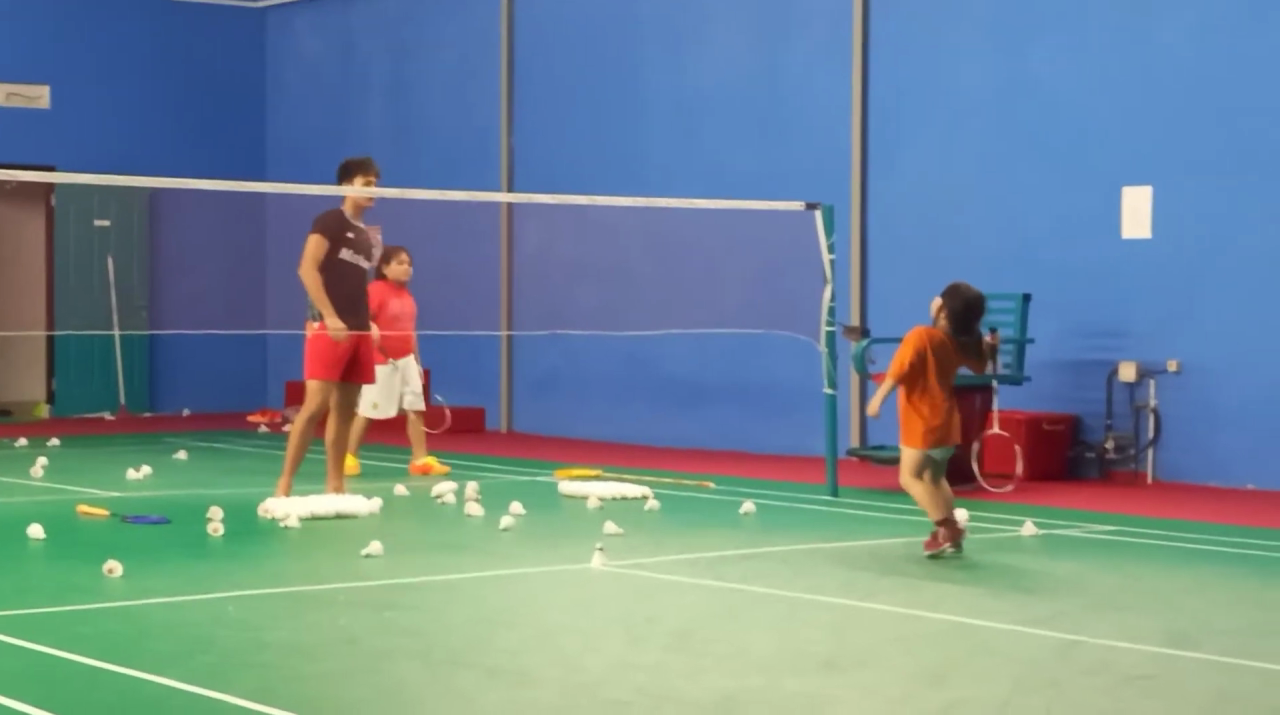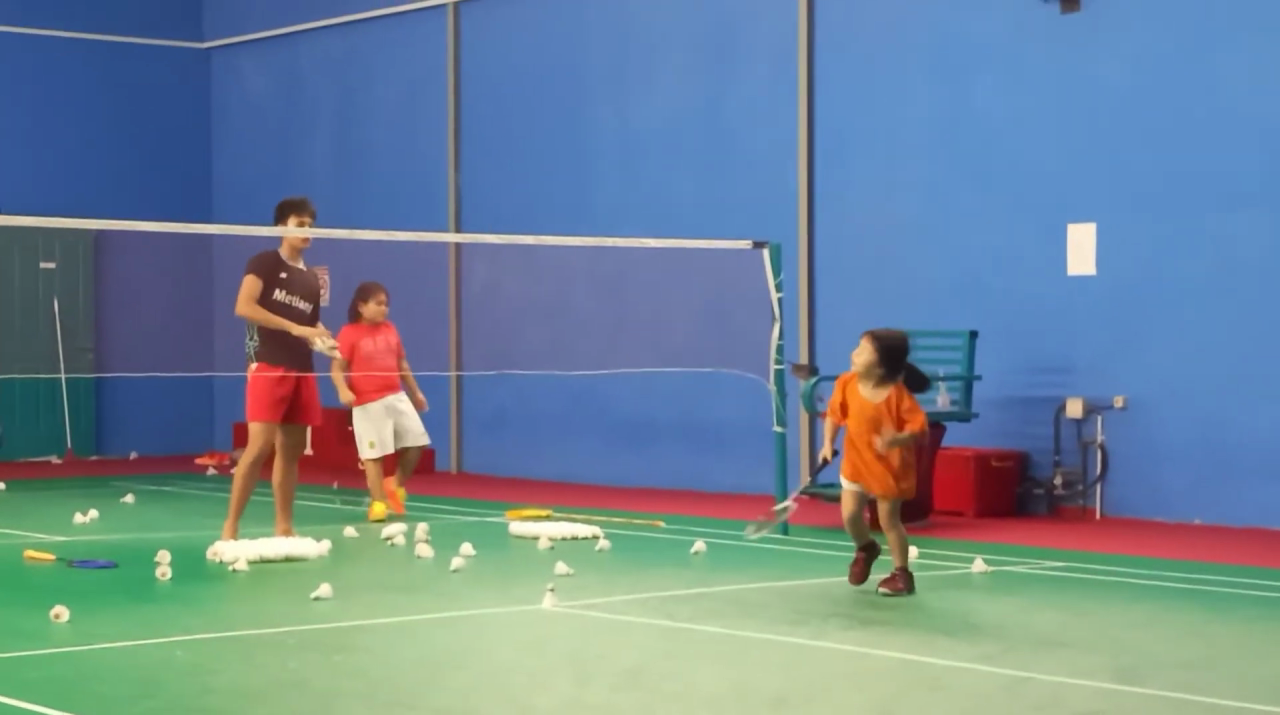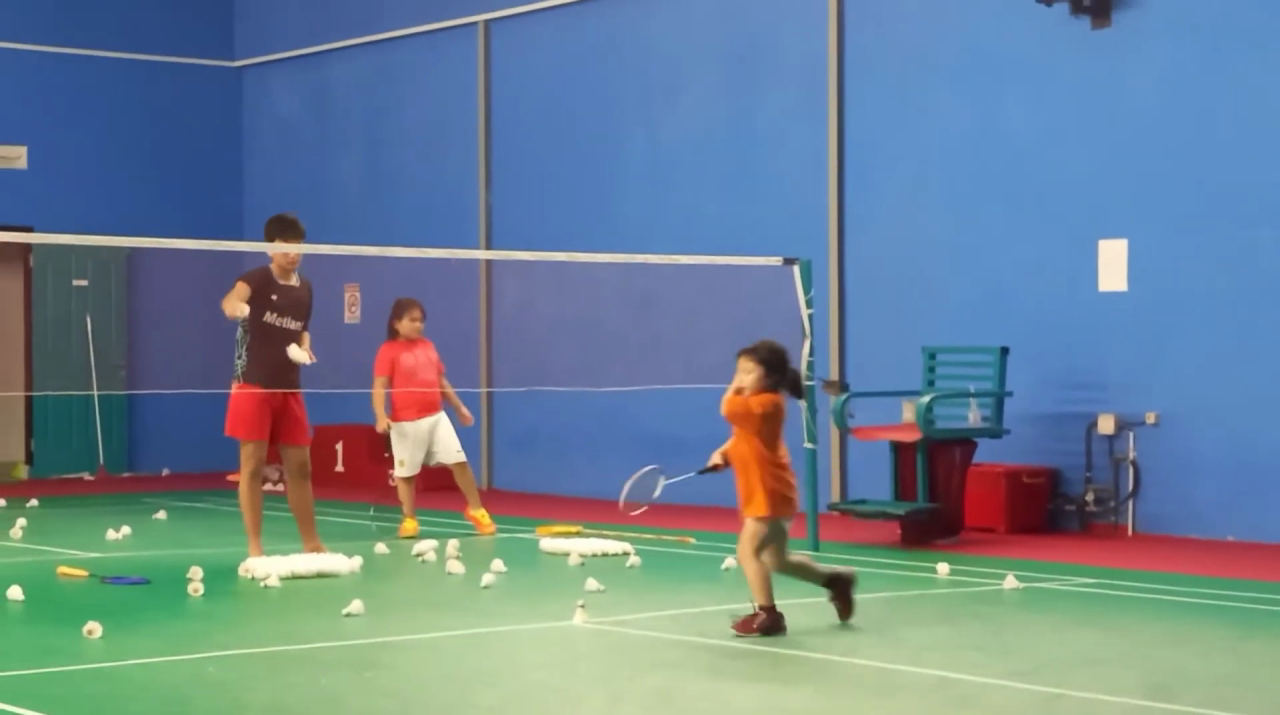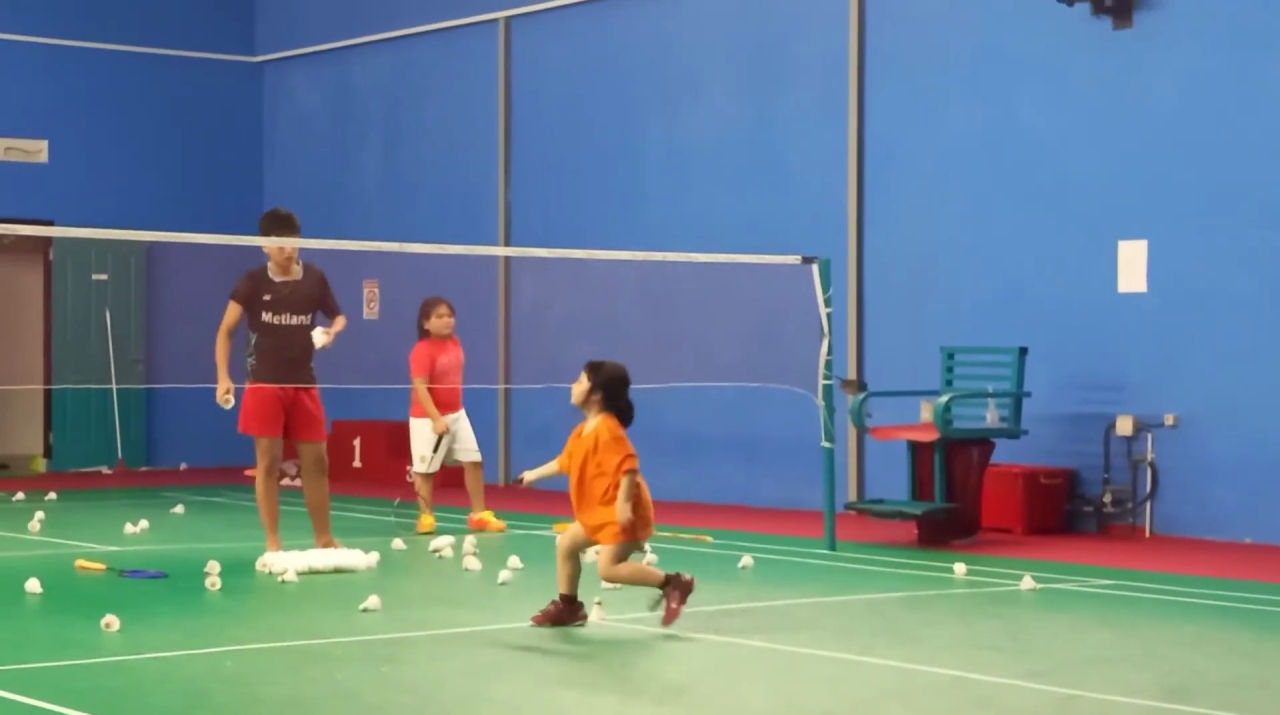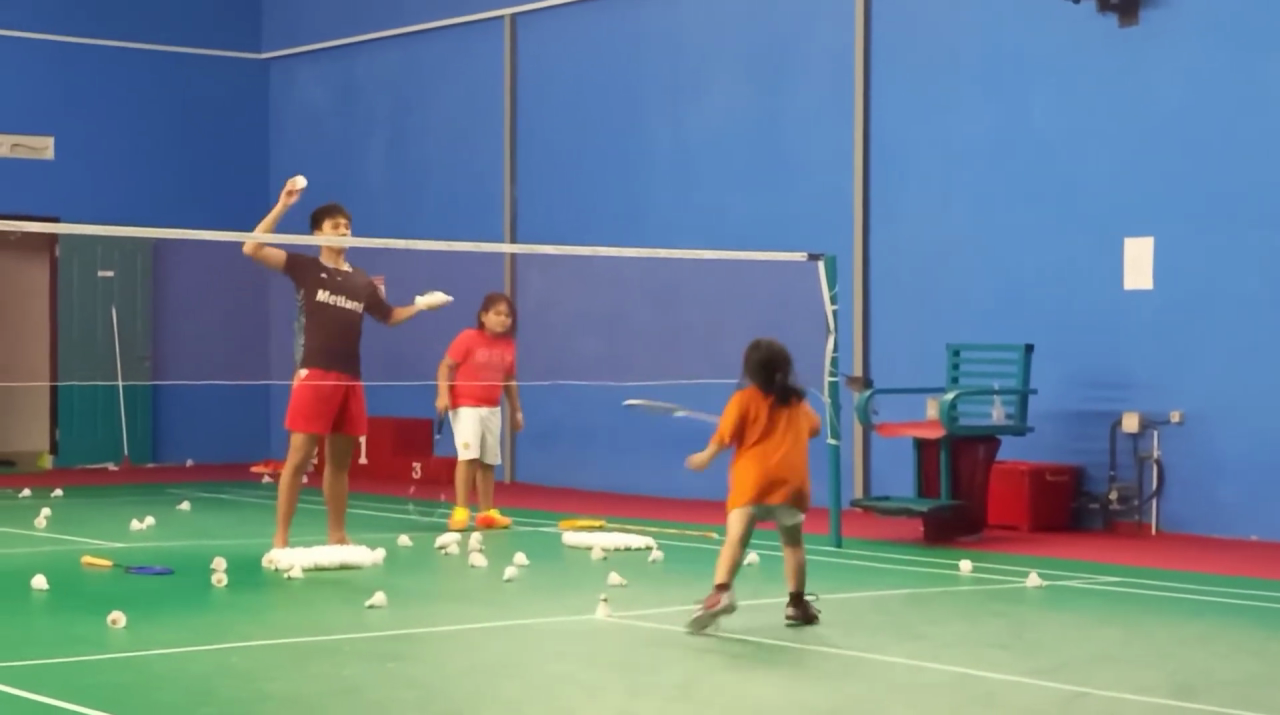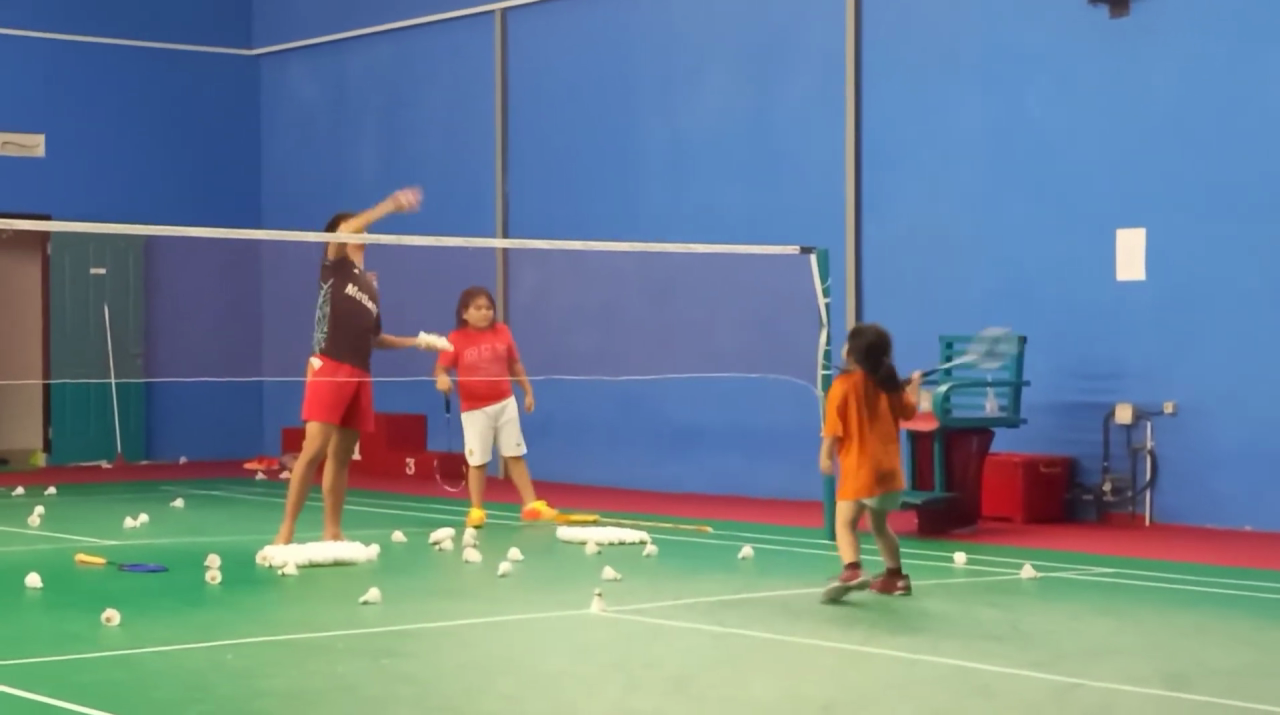
dt=0.7s
person 1, frame 1
left shoulder: (365, 237)
right shoulder: (329, 221)
right elbow: (307, 269)
left wrist: (368, 325)
right wrist: (329, 317)
left hip: (358, 331)
right hip: (328, 329)
left knee: (344, 409)
right knee: (315, 406)
left ankle: (335, 485)
right ankle: (284, 483)
person 1, frame 2
left shoulder: (311, 278)
right shoulder: (264, 263)
right elbow: (243, 307)
left wrist: (325, 339)
right wrist: (294, 328)
left hip: (302, 371)
right hip: (267, 367)
left knee: (291, 450)
right knee: (259, 447)
left ankle: (284, 527)
right ankle: (230, 526)
person 1, frame 3
left shoulder: (305, 289)
right shoulder: (257, 279)
right elbow: (230, 300)
left wrist: (304, 349)
right wrist: (235, 307)
left hip: (289, 389)
right hip: (252, 386)
left knee: (300, 467)
right knee: (253, 466)
left ankle: (312, 544)
right ankle: (255, 548)
person 1, frame 4
left shoulder: (315, 278)
right shoulder: (252, 282)
left elbow: (338, 316)
right elbow: (225, 331)
left wrist: (331, 331)
right wrist: (223, 377)
left hip: (304, 385)
right hip: (264, 385)
left knee: (317, 462)
right knee: (268, 464)
left ankle: (324, 539)
right ankle: (272, 543)
person 1, frame 5
left shoulder: (362, 281)
right shoulder: (305, 268)
left elbow: (389, 316)
right elbow: (252, 249)
left wrist: (421, 304)
right wrist: (282, 206)
left hip: (350, 379)
right hip: (314, 376)
left knee: (339, 460)
right knee: (299, 457)
left ankle: (337, 534)
right ankle: (280, 536)
person 1, frame 6
left shoulder: (370, 286)
right shoulder: (336, 263)
right elbow: (344, 233)
left wrist: (419, 340)
right wrist: (391, 205)
left hip: (360, 375)
right hip: (328, 367)
left knee: (341, 456)
right knee: (314, 449)
left ankle: (332, 531)
right ankle: (285, 531)
person 2, frame 1
left shoulder: (920, 336)
right shoulder: (960, 345)
left elbow: (900, 370)
right elbow: (980, 366)
left wrist: (878, 398)
right wrist: (989, 346)
left hip: (922, 421)
right hip: (944, 421)
left knee: (910, 477)
right knee: (934, 477)
left ankle: (946, 527)
right ankle: (947, 528)
person 2, frame 2
left shoulder: (899, 394)
right shoulder: (846, 383)
left elbow: (919, 426)
right elbow: (833, 416)
left wrist: (898, 439)
right wrist: (827, 444)
left hip: (891, 467)
right hip: (855, 463)
left knee: (889, 521)
right knee: (850, 515)
left ankle: (901, 573)
right ankle: (865, 549)
person 2, frame 3
left shoulder: (768, 403)
right shoulder: (755, 403)
left elbow: (728, 410)
right elbow: (740, 438)
left wrist: (735, 388)
right wrist: (722, 453)
left hip: (770, 493)
right hip: (758, 494)
left knee: (748, 552)
right knee: (776, 560)
left ankle: (767, 615)
right ankle: (836, 580)
person 2, frame 4
left shoulder: (608, 429)
right shoulder: (582, 429)
left elbow: (628, 467)
right elbow: (565, 462)
left wrist: (624, 503)
right wrist: (533, 473)
left hip: (620, 511)
right hip: (595, 511)
left knee: (608, 568)
right knee: (566, 546)
left ankle: (673, 583)
right ankle: (569, 606)
person 2, frame 5
left shoulder: (743, 400)
right shoulder: (798, 402)
left elbow: (724, 438)
right elbow: (813, 428)
left wrist: (705, 457)
left hip: (752, 483)
right hip: (790, 484)
left knee: (734, 543)
right knee: (793, 544)
left ankle: (720, 594)
right ankle: (797, 603)
person 2, frame 6
left shoulder: (843, 385)
right shoulder: (889, 385)
left elbow: (833, 428)
right elbow: (908, 410)
left wrist: (826, 456)
right wrist: (913, 384)
left hip: (859, 472)
right hip: (888, 468)
left knee: (845, 524)
right knee: (878, 524)
left ankle: (852, 571)
right ankle: (895, 576)
person 3, frame 1
left shoulder: (408, 296)
right shoulder: (376, 290)
left wrist: (417, 362)
left hip: (406, 361)
right hip: (382, 363)
left knee: (415, 410)
right knee: (369, 410)
left ankle: (420, 460)
right ankle: (350, 456)
person 3, frame 2
left shoulder: (390, 329)
right shoulder: (349, 333)
left elbow: (402, 363)
right elbow: (337, 368)
left wrist: (415, 391)
right wrist: (343, 391)
left hip: (397, 396)
right hip: (367, 403)
left knee: (418, 442)
right knee: (374, 453)
left ankle: (395, 483)
right ankle: (377, 503)
person 3, frame 3
left shoulder: (428, 346)
right shoulder: (388, 350)
left elbow: (442, 381)
right elbow: (379, 387)
left wrist: (460, 407)
right wrist: (381, 416)
left hip: (436, 417)
right hip: (406, 422)
left knee: (459, 461)
right knee: (406, 472)
left ankle: (476, 510)
right ankle: (409, 520)
person 3, frame 4
left shoulder: (455, 343)
right shoulder: (422, 350)
right elbow: (420, 388)
right wrist: (436, 418)
left hip: (457, 414)
right hip: (427, 418)
left knee: (474, 460)
right knee: (425, 468)
left ankle: (479, 514)
right ankle: (425, 516)
person 3, frame 5
left shoulder: (509, 344)
right shoulder: (468, 338)
left elbow: (509, 381)
right elbow: (444, 367)
left wrist: (516, 411)
right wrist: (442, 394)
left hip: (492, 409)
right hip: (465, 407)
left knee: (488, 462)
right knee: (468, 456)
left ankle: (486, 512)
right ankle: (461, 510)
person 3, frame 6
left shoulder: (502, 332)
right shoulder: (455, 339)
left elbow: (514, 365)
right elbow: (440, 368)
left wrist: (528, 392)
right wrist: (442, 378)
left hip: (505, 403)
right hip: (475, 408)
left knee: (515, 455)
right knee: (477, 460)
left ankle: (533, 505)
right ankle: (476, 510)
